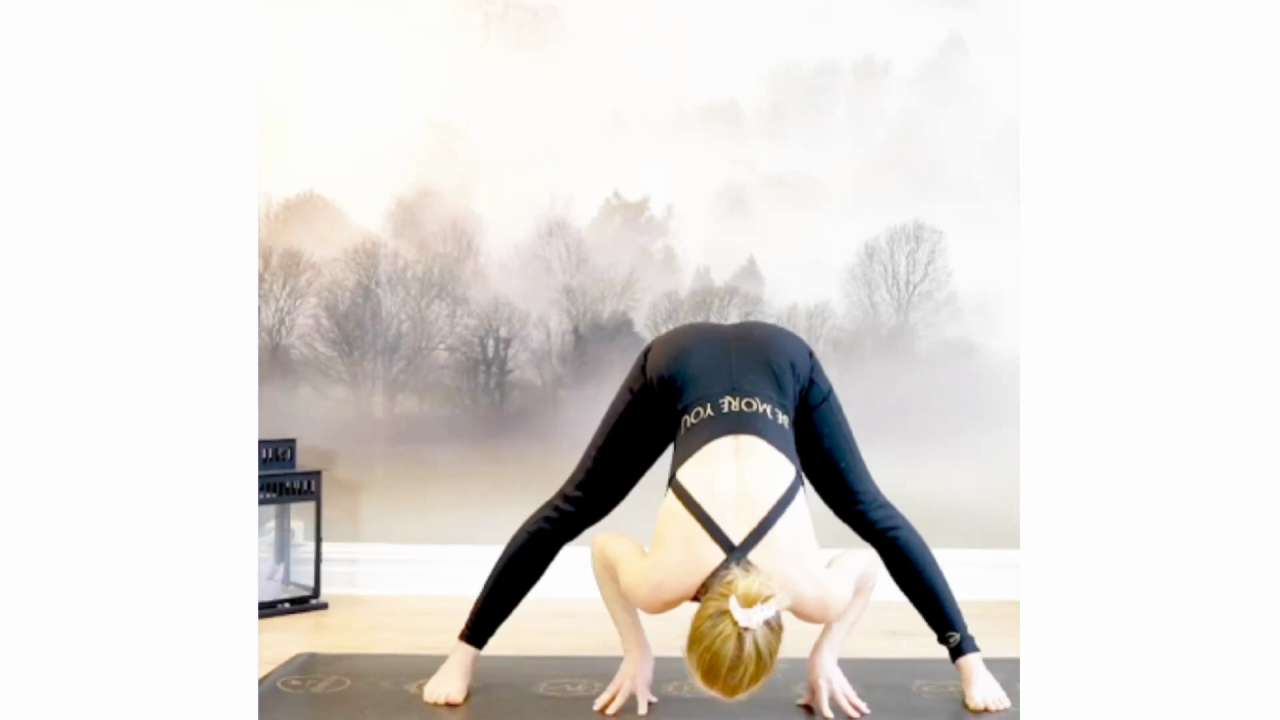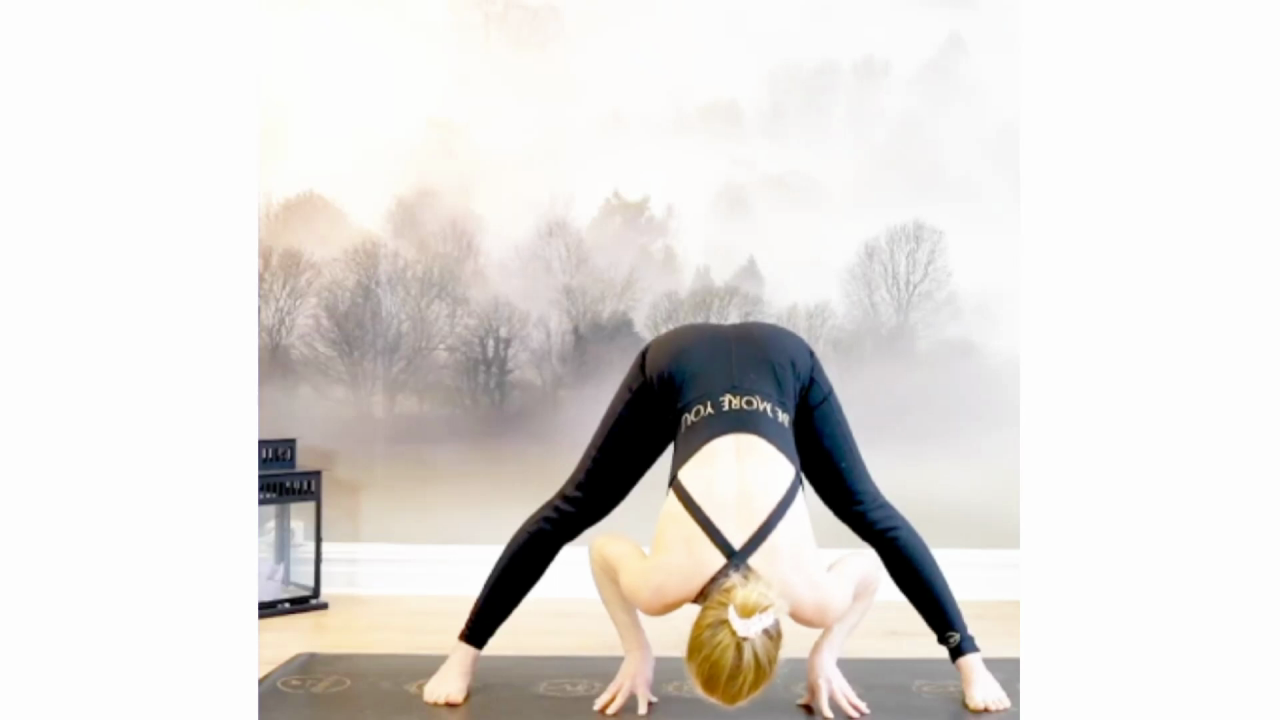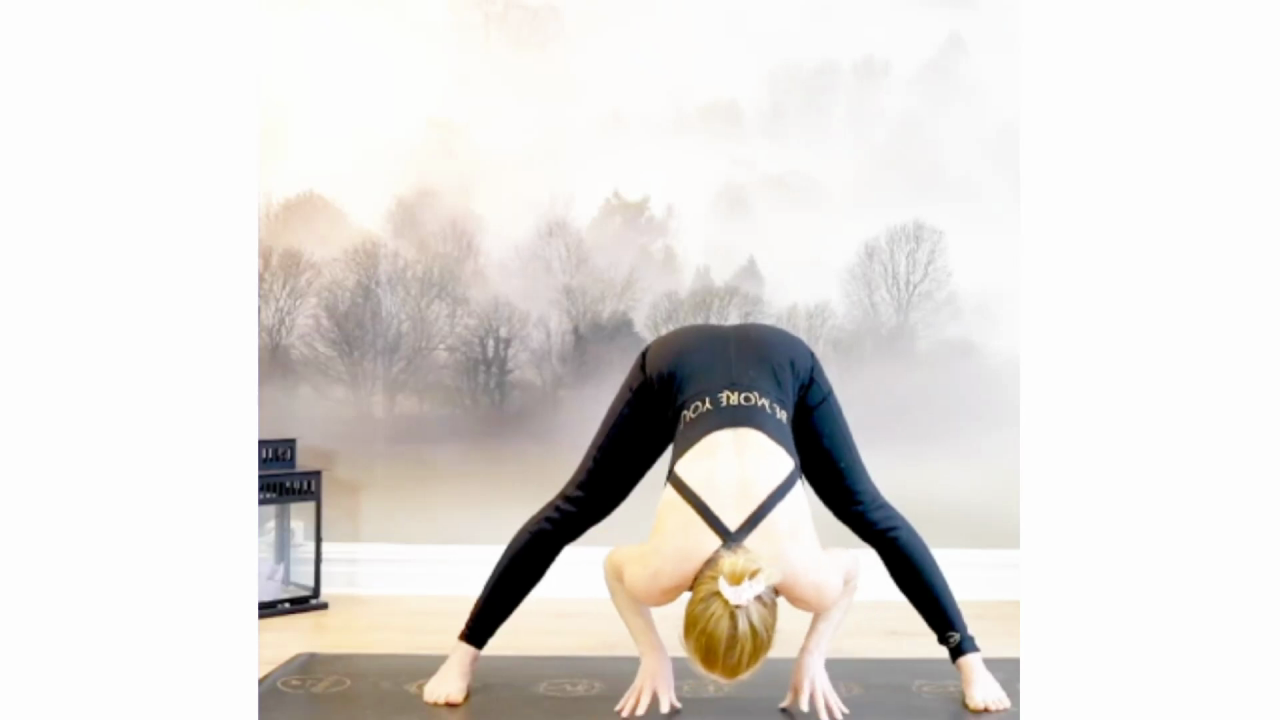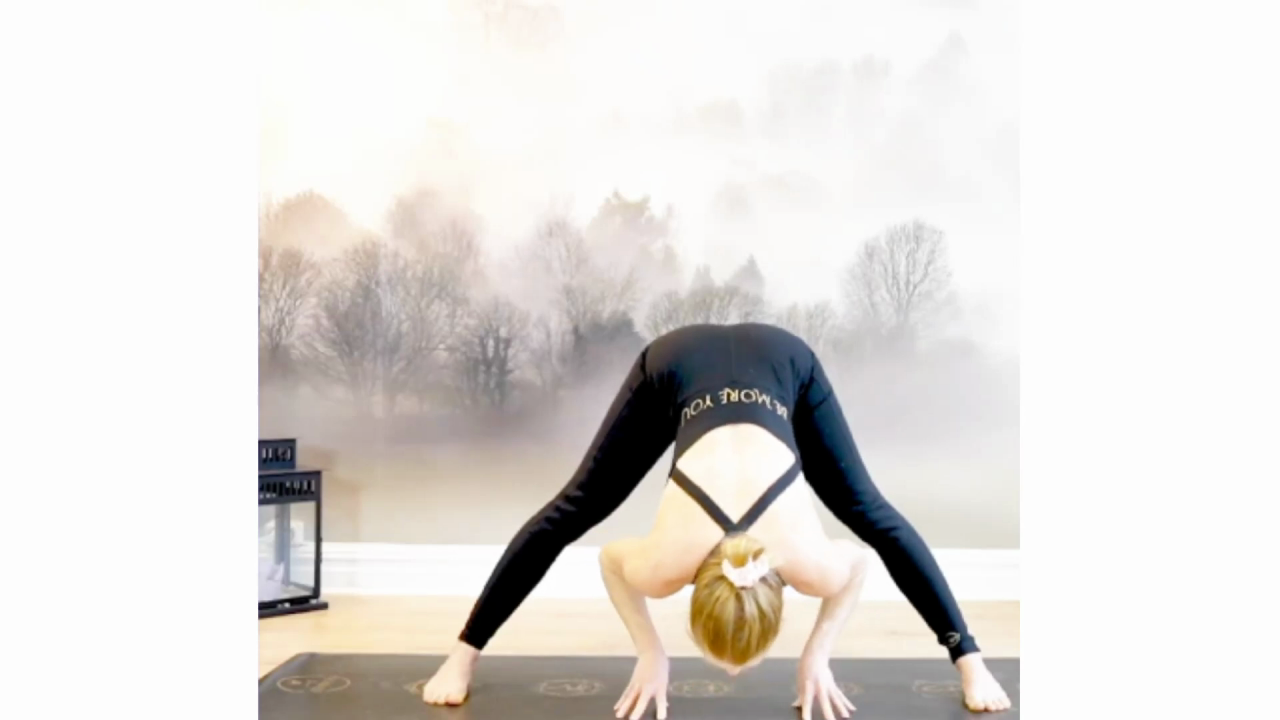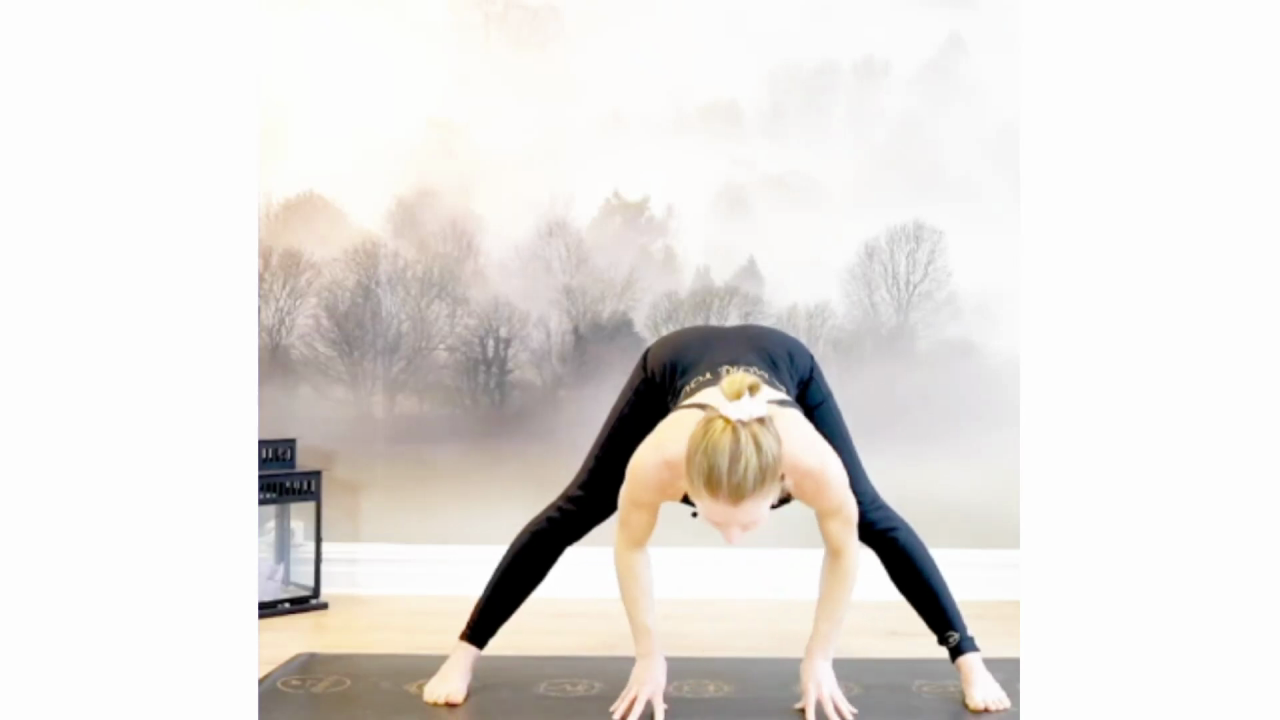
dt=1s
person 1, frame 1
left shoulder: (812, 595)
right shoulder: (660, 585)
right elbow: (603, 546)
left wrist: (827, 655)
right wrist: (636, 652)
left hip: (780, 361)
right hip: (681, 363)
left knee: (873, 514)
right knee: (570, 511)
left ankle: (968, 659)
right ankle: (465, 651)
person 1, frame 2
left shoulder: (812, 600)
right shoulder: (660, 587)
left elbow: (873, 562)
left wrist: (827, 655)
right wrist: (637, 651)
left hip: (781, 360)
right hip: (678, 362)
left knee: (872, 514)
right knee: (570, 510)
left ankle: (969, 659)
right ankle: (465, 652)
person 1, frame 3
left shoulder: (805, 579)
right shoulder: (660, 574)
left elbow: (851, 567)
right elbow: (613, 565)
left wrist: (812, 658)
right wrist: (652, 656)
left hip: (782, 363)
right hip: (677, 363)
left knee: (872, 515)
right knee: (571, 512)
left ankle: (968, 659)
right ankle: (465, 651)
person 1, frame 4
left shoulder: (811, 565)
right shoulder: (663, 566)
left elbow: (858, 563)
right elbow: (610, 559)
left wrist: (818, 654)
right wrist: (650, 653)
left hip: (782, 361)
right hip: (678, 363)
left knee: (873, 516)
right knee: (571, 511)
left ankle: (968, 658)
right ankle: (465, 651)
person 1, frame 5
left shoulder: (815, 461)
right shoulder: (656, 461)
left elbow: (843, 552)
right elbow: (630, 547)
left wrist: (819, 658)
right wrist: (648, 657)
left hip: (787, 363)
right hip: (675, 363)
left knee: (873, 520)
right knee: (573, 513)
left ankle: (968, 660)
right ankle: (466, 652)
